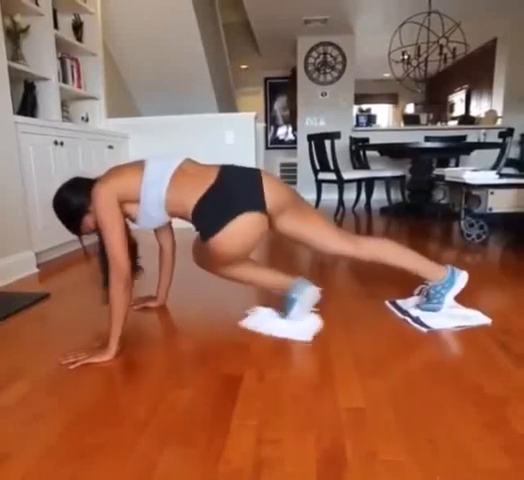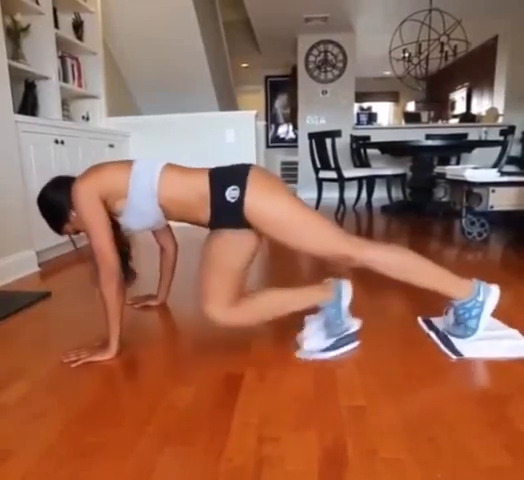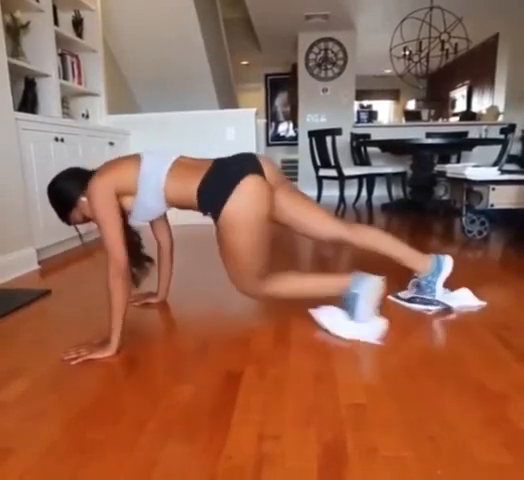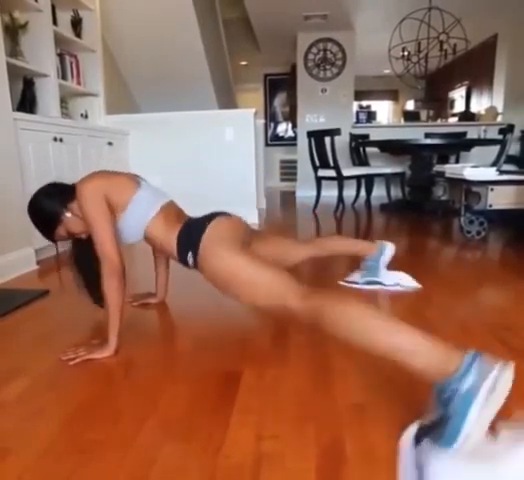
dt=1s
person 1, frame 1
left shoulder: (104, 193)
right shoulder: (136, 183)
left elbow: (119, 271)
right elbow: (166, 241)
left wrist: (110, 347)
right wrist: (159, 298)
left hip: (231, 215)
right hip: (254, 181)
left knee: (206, 257)
right knee: (347, 242)
left ankle: (294, 288)
right ankle: (443, 277)
person 1, frame 2
left shoulder: (86, 189)
right shoulder: (121, 200)
left elbow: (109, 268)
right elbow: (168, 242)
left wrist: (111, 345)
right wrist: (160, 297)
left hip: (240, 191)
right hip: (228, 213)
left knee: (351, 250)
right knee: (220, 312)
left ankle: (470, 293)
right ankle: (327, 297)
person 1, frame 3
left shoulder: (99, 187)
right shoulder: (127, 179)
left elbow: (117, 266)
right elbow: (163, 236)
left wrist: (111, 343)
right wrist: (160, 293)
left hip: (234, 191)
right hip: (248, 167)
left knee: (251, 284)
right knee: (338, 229)
left ankle: (353, 285)
right ankle: (430, 266)
person 1, frame 4
left shoulder: (89, 190)
right shoulder: (112, 188)
left elbow: (111, 267)
left wrist: (110, 342)
right wrist: (159, 293)
left hip: (208, 241)
right hip: (222, 230)
left knee: (305, 303)
right knee: (303, 248)
left ankle: (460, 371)
right ankle: (374, 249)
